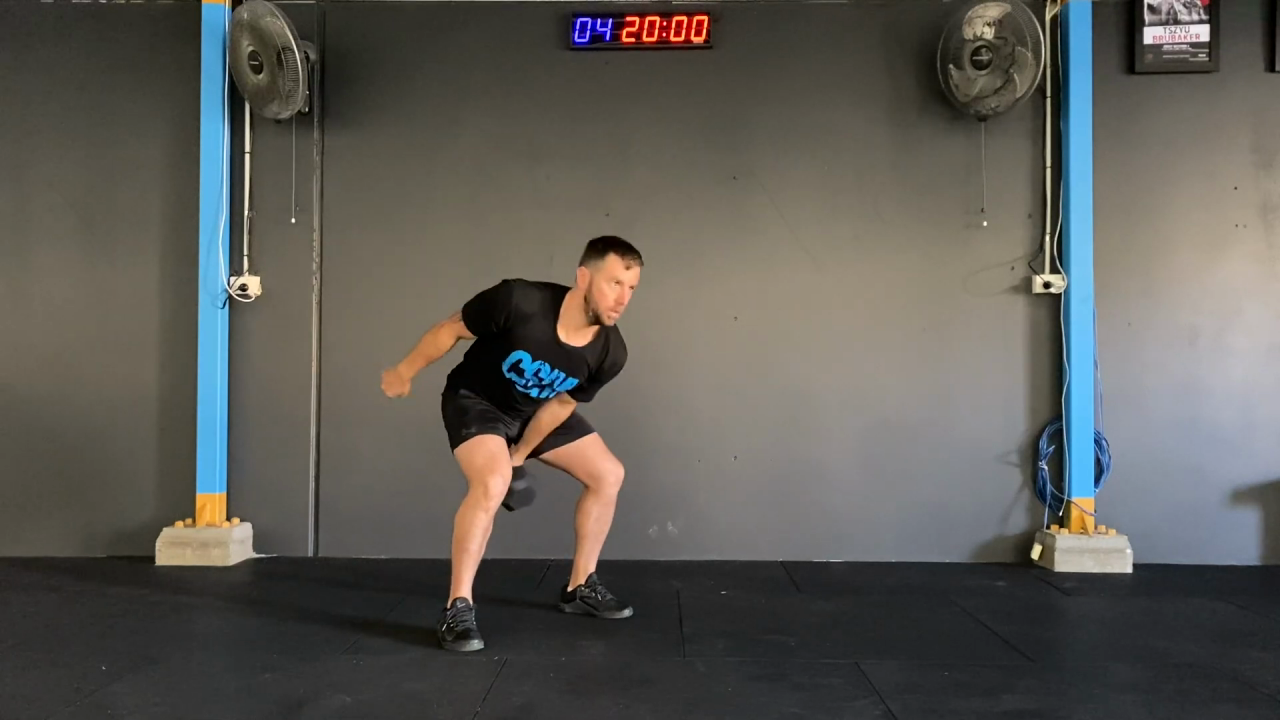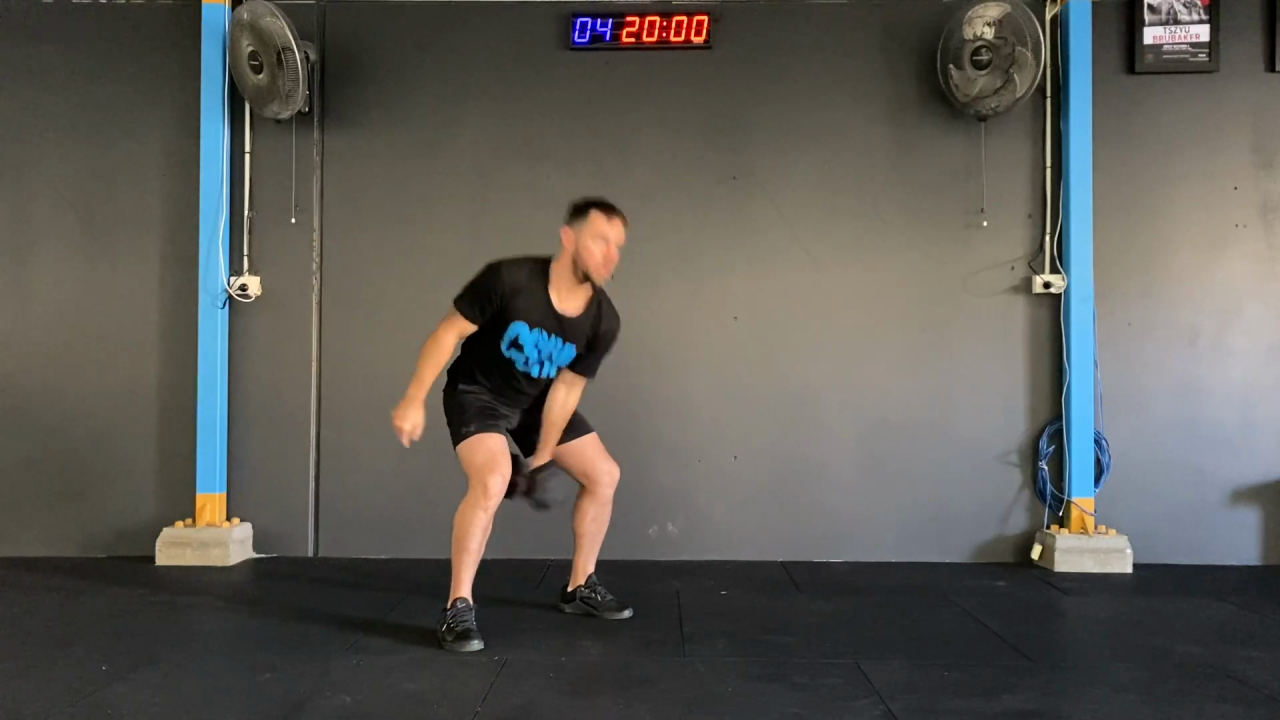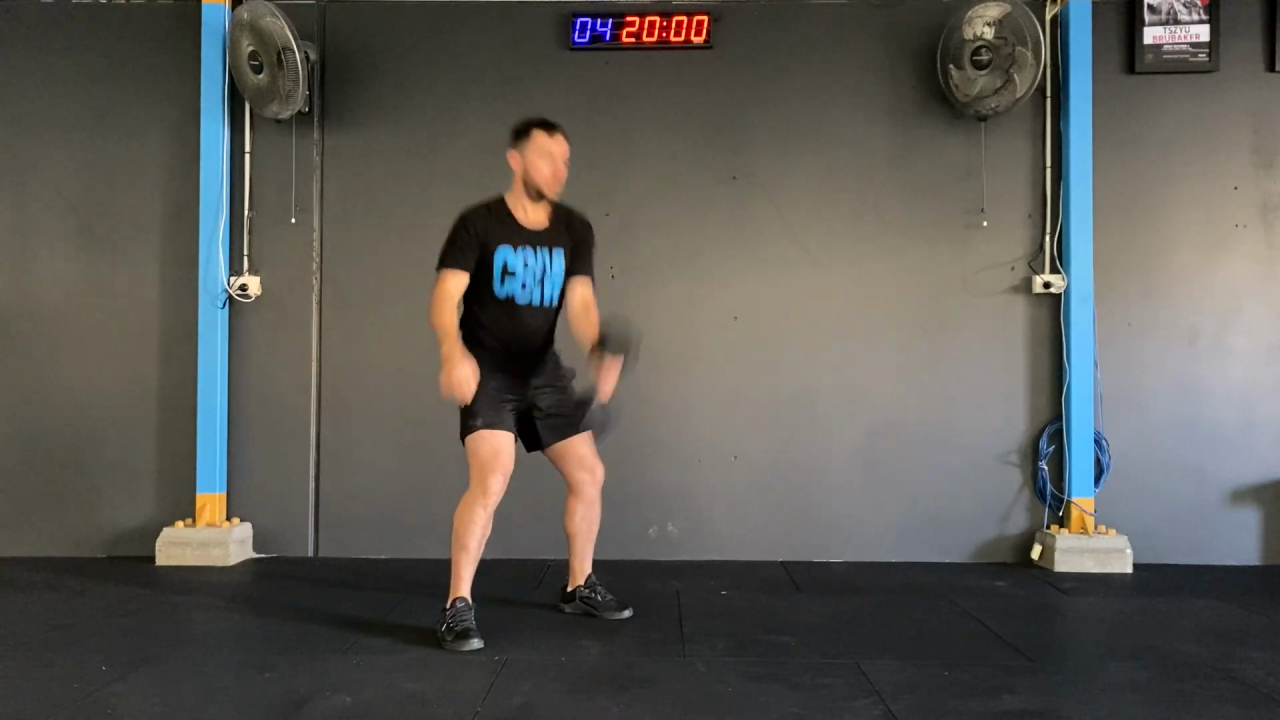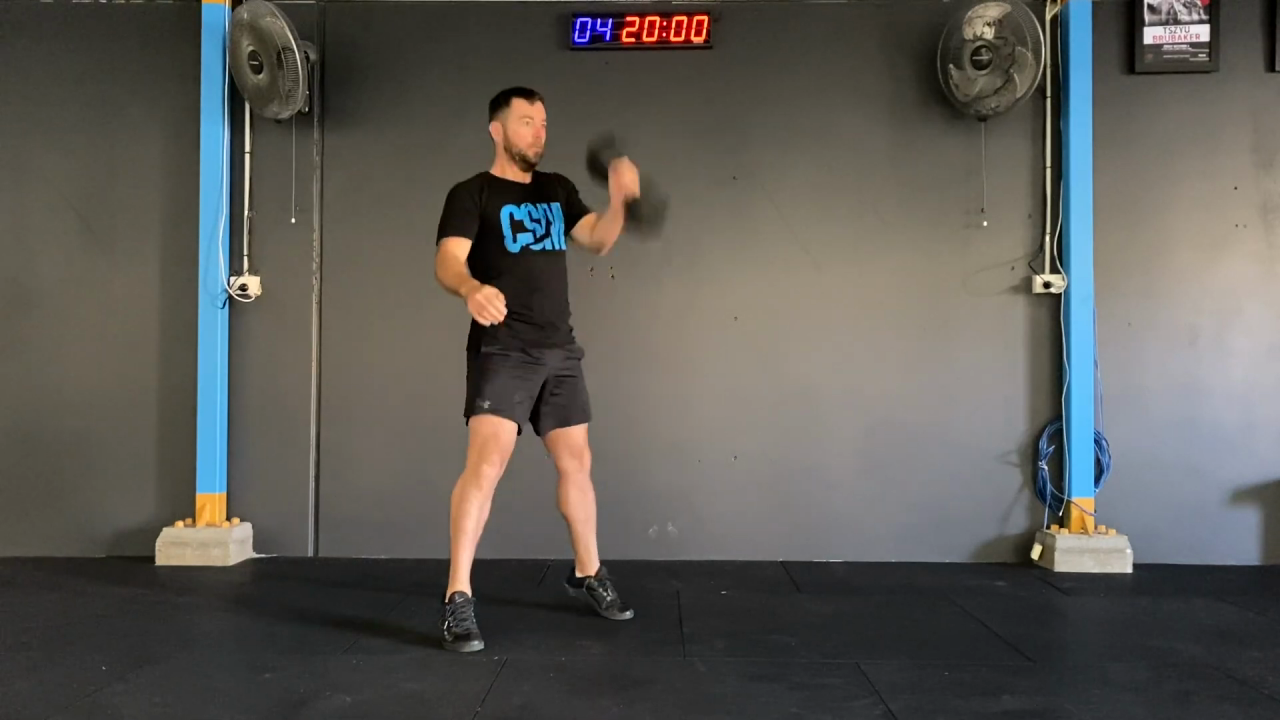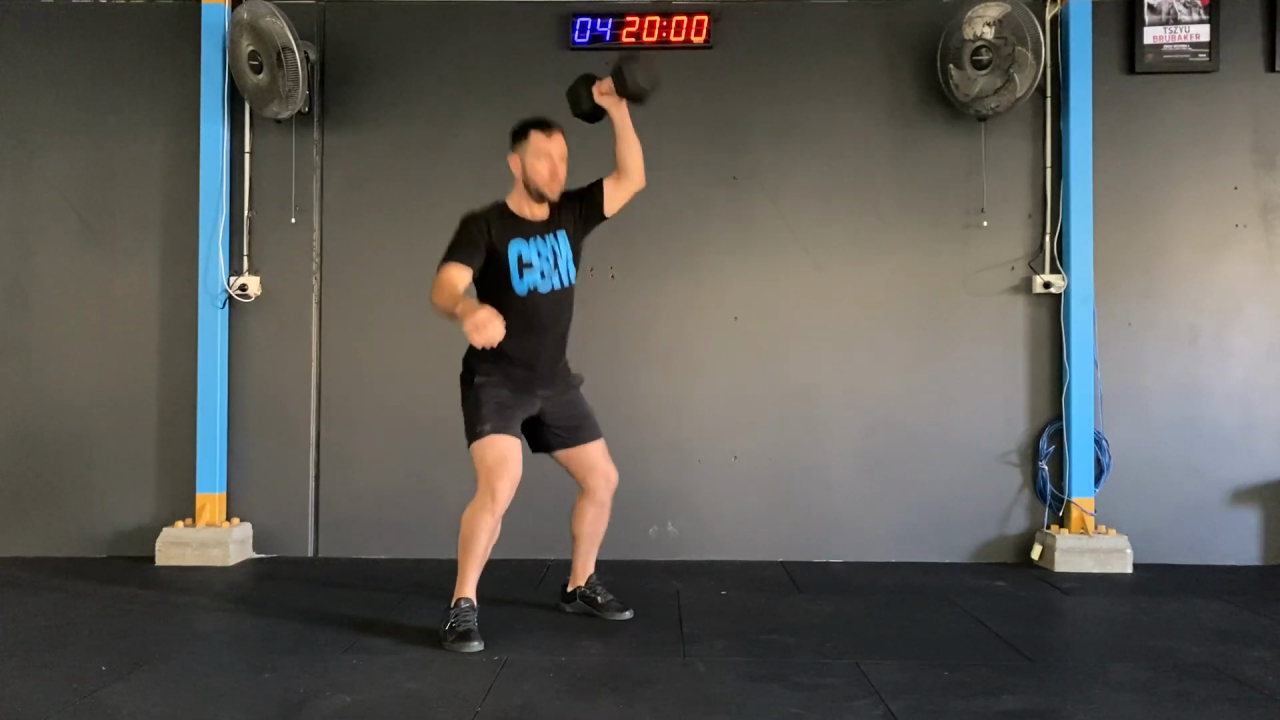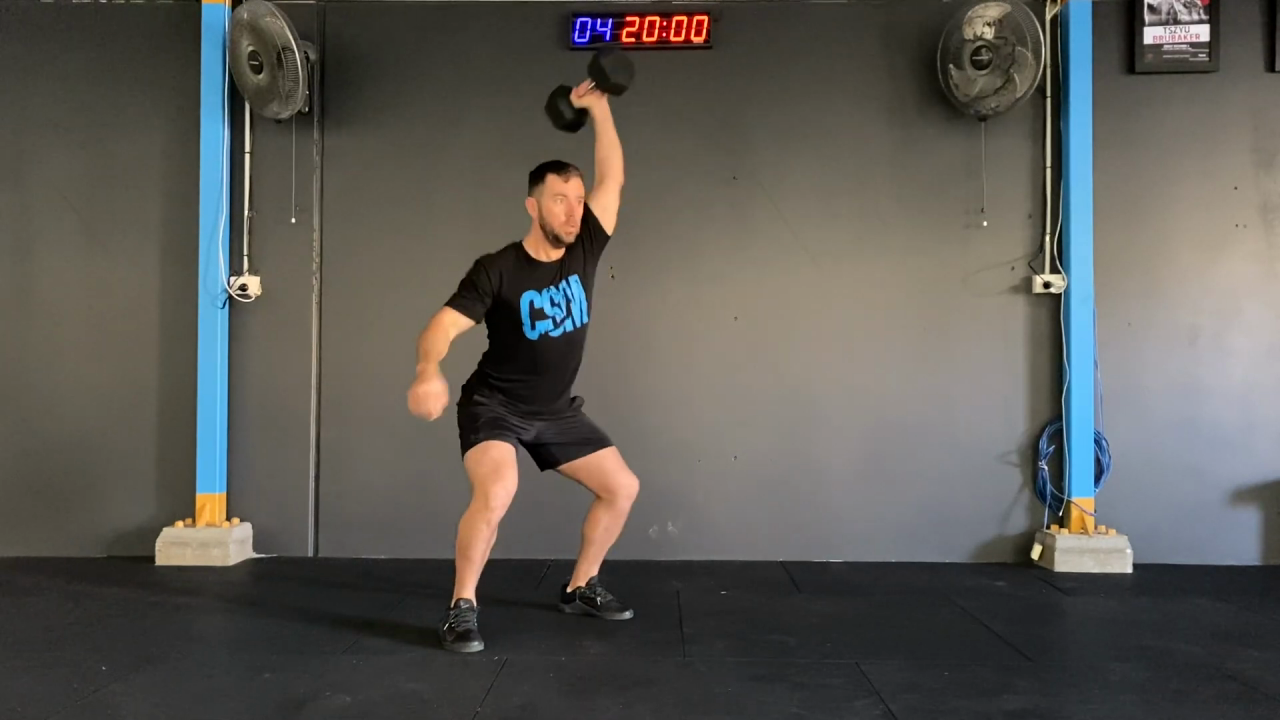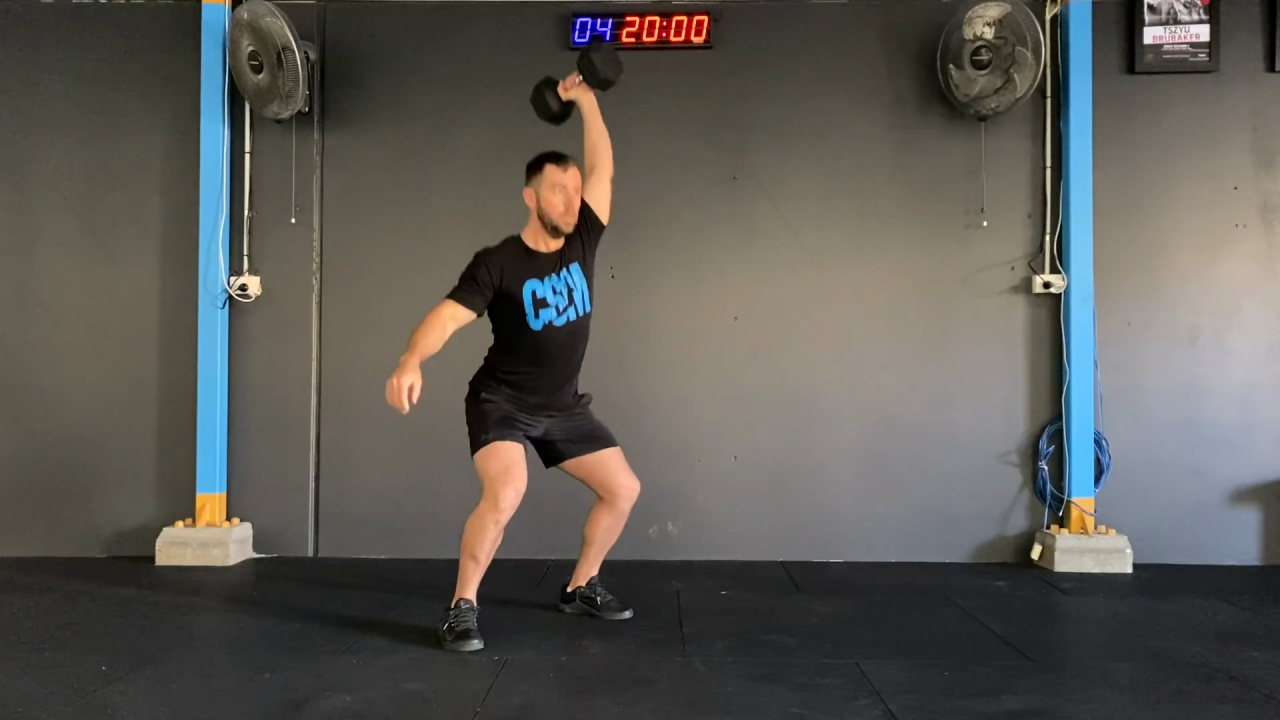
dt=0.2s
person 1, frame 1
left shoulder: (610, 353)
right shoulder: (519, 302)
left elbow: (560, 405)
right elbow: (451, 329)
left wrist: (521, 454)
right wrist: (405, 371)
left hip: (535, 411)
right hip: (474, 399)
left knee: (609, 475)
right knee: (492, 481)
left ankle: (580, 586)
right ankle: (458, 608)
person 1, frame 2
left shoulder: (603, 321)
right shoulder: (508, 280)
left elbow: (566, 388)
right elbow: (451, 331)
left wrist: (543, 455)
right wrist: (414, 399)
left hip: (534, 402)
right hip: (476, 394)
left knee: (604, 474)
right knee: (492, 480)
left ankle: (580, 585)
right ankle: (458, 606)
person 1, frame 3
left shoulder: (576, 230)
right shoulder: (479, 224)
left elbow: (581, 300)
right elbow: (446, 293)
left wrist: (600, 354)
right wrist: (455, 354)
left hip: (544, 374)
right hip: (487, 375)
left knee: (588, 474)
right knee: (491, 480)
left ankle: (580, 585)
right ankle: (458, 606)
person 1, frame 4
left shoulder: (557, 188)
right shoulder: (472, 194)
left elbow: (597, 239)
right elbow: (448, 262)
left wrist: (619, 198)
right wrist: (474, 289)
left hip: (559, 350)
right hip: (502, 350)
left knee: (575, 463)
right knee: (486, 464)
left ankle: (589, 575)
right ankle: (457, 599)
person 1, frame 5
left shoulder: (570, 212)
right shoulder: (485, 226)
left elbow: (632, 180)
right elbow: (443, 290)
left wrist: (620, 113)
right wrist: (469, 311)
left hip: (554, 381)
right hip: (496, 381)
left knee: (601, 479)
right knee: (499, 486)
left ankle: (580, 585)
right ankle: (462, 604)
person 1, frame 6
left shoulder: (583, 251)
right shoulder: (498, 270)
left elbow: (612, 180)
right elbow: (441, 328)
left wrist: (598, 109)
right wrist: (428, 371)
left hip: (556, 410)
right hip: (494, 407)
left knee: (622, 487)
right knee: (495, 494)
left ankle: (581, 586)
right ankle: (462, 605)
person 1, frame 7
left shoulder: (583, 241)
right shoulder: (498, 263)
left elbow: (603, 170)
right elbow: (445, 317)
left wrist: (586, 101)
right wrist: (410, 362)
left hip: (562, 405)
right hip: (501, 403)
left knee: (623, 489)
right knee: (505, 496)
left ankle: (581, 586)
right ankle: (462, 606)
